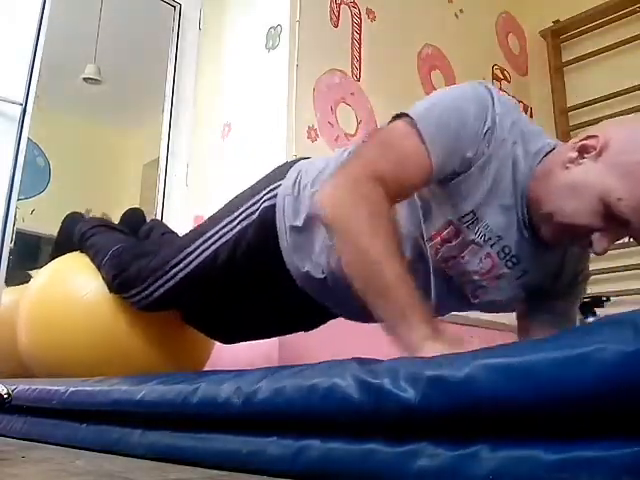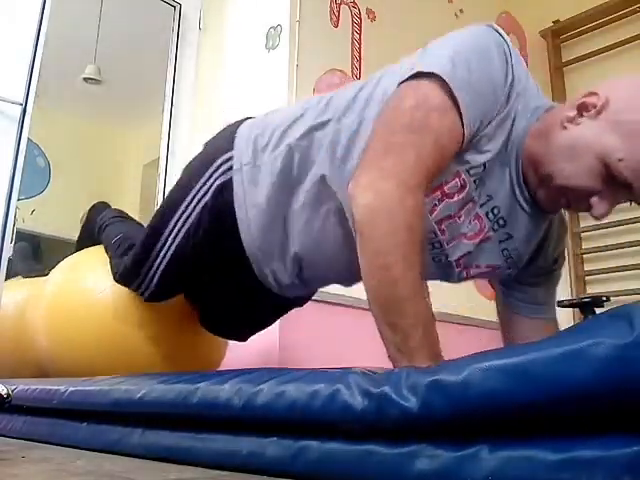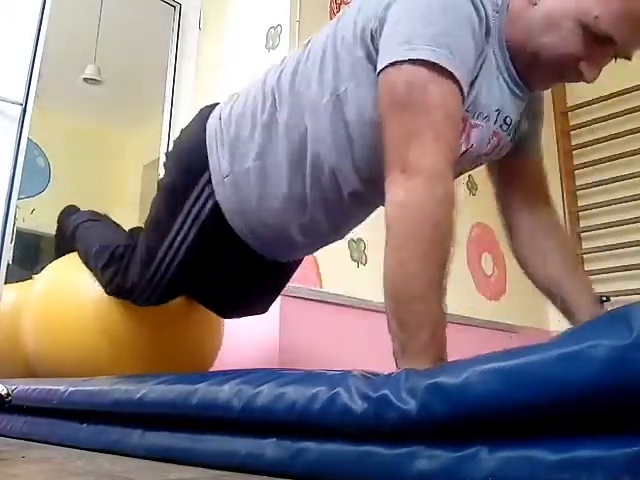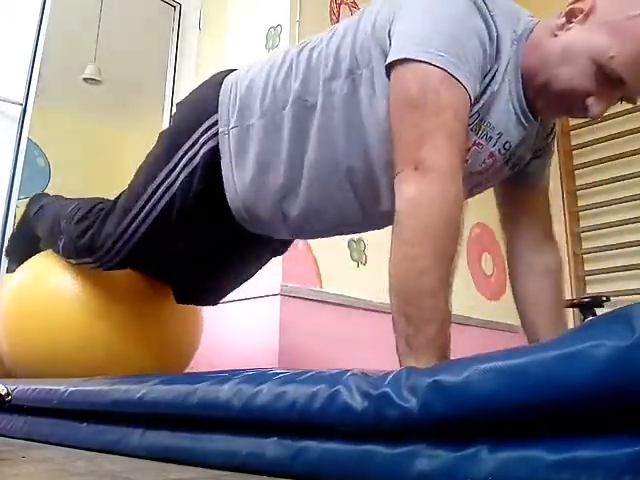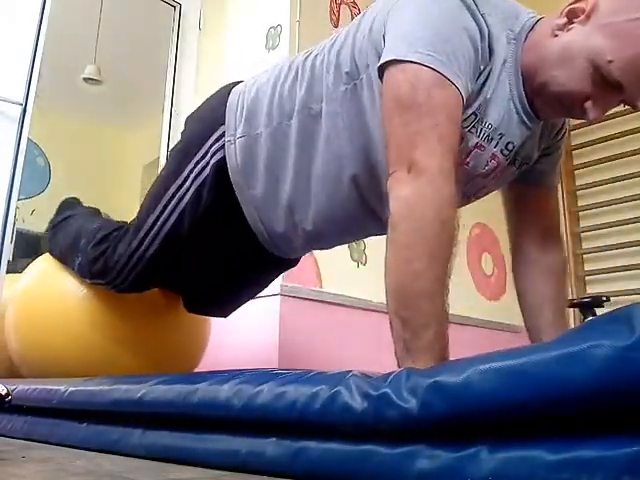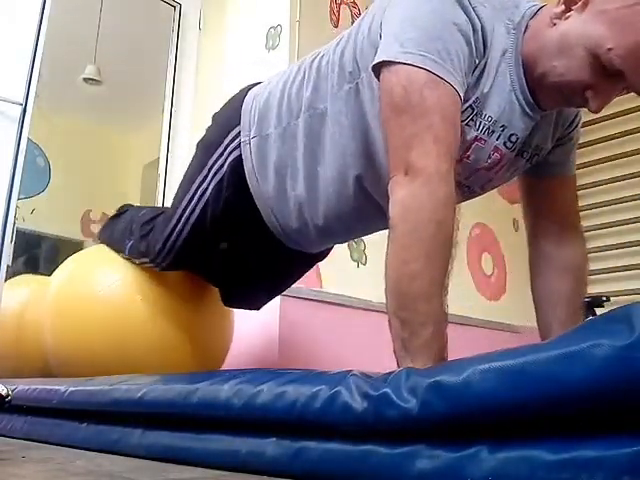
dt=0.4s
person 1, frame 1
left shoulder: (566, 264)
right shoulder: (485, 119)
right elbow: (345, 194)
right wrist: (425, 341)
right hip: (289, 217)
left knee: (204, 318)
right knee: (144, 283)
left ankle: (150, 232)
right ankle: (86, 232)
person 1, frame 2
left shoulder: (541, 240)
right shoulder: (489, 63)
right elbow: (380, 191)
right hip: (251, 177)
left knee: (219, 322)
right knee: (146, 279)
right ankle: (106, 224)
person 1, frame 3
left shoulder: (525, 95)
left elbow: (532, 215)
right elbow: (415, 183)
right wrist: (423, 379)
right hip: (227, 167)
left knee: (226, 301)
right knee: (140, 284)
right ankle: (81, 228)
person 1, frame 4
left shoulder: (536, 123)
left elbow: (534, 248)
right elbow: (426, 183)
right wrist: (423, 378)
right hip: (231, 137)
left knee: (184, 288)
right knee: (109, 245)
person 1, frame 5
left shoulder: (546, 123)
left elbow: (540, 248)
right elbow: (419, 180)
right wrist: (424, 379)
right hip: (241, 149)
left knee: (197, 296)
right knee: (123, 267)
right ankle: (70, 227)
person 1, frame 6
left shoulder: (559, 113)
left elbow: (557, 240)
right elbow: (419, 181)
right wrist: (423, 377)
right hip: (259, 149)
left knee: (232, 289)
right knee: (168, 250)
left ankle: (131, 230)
right ankle: (125, 227)
